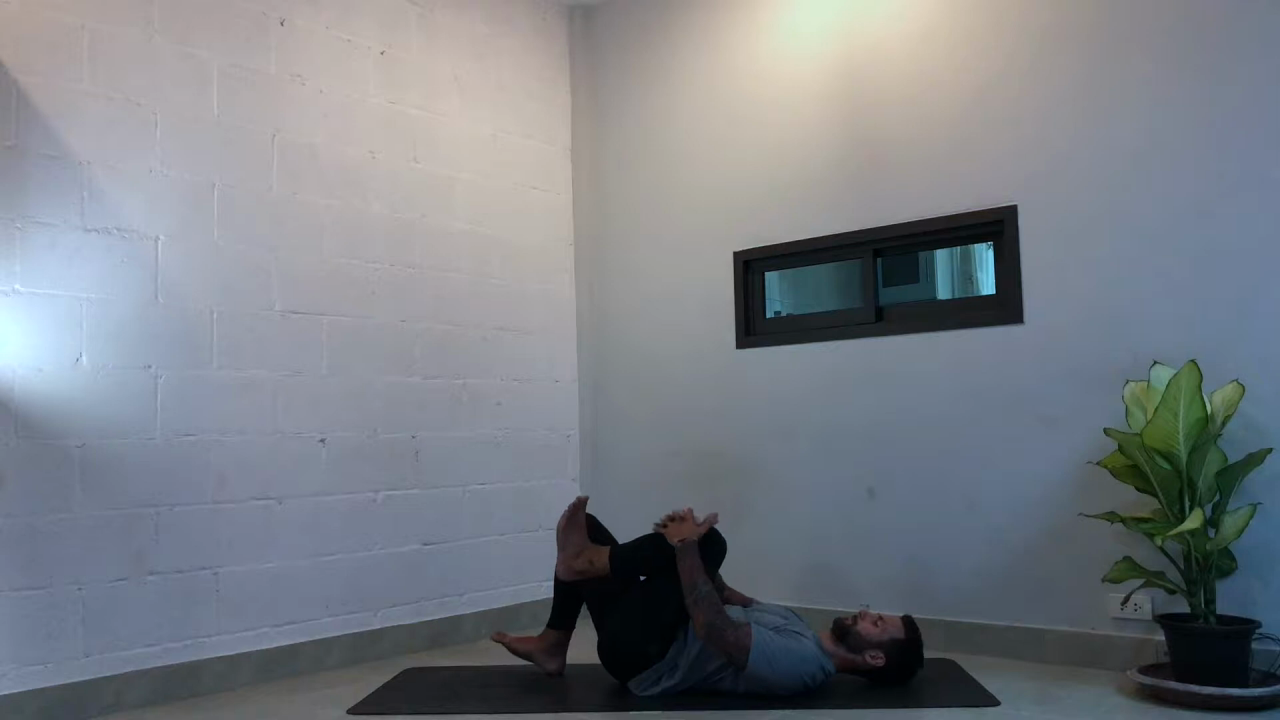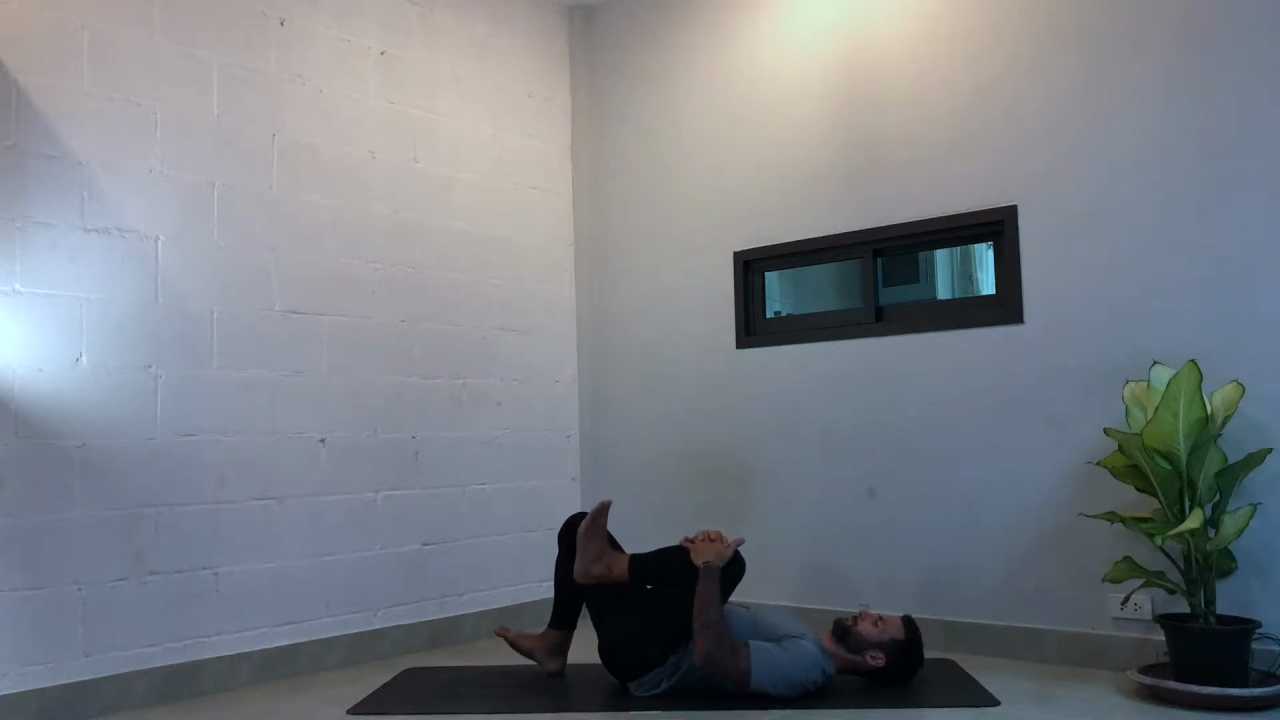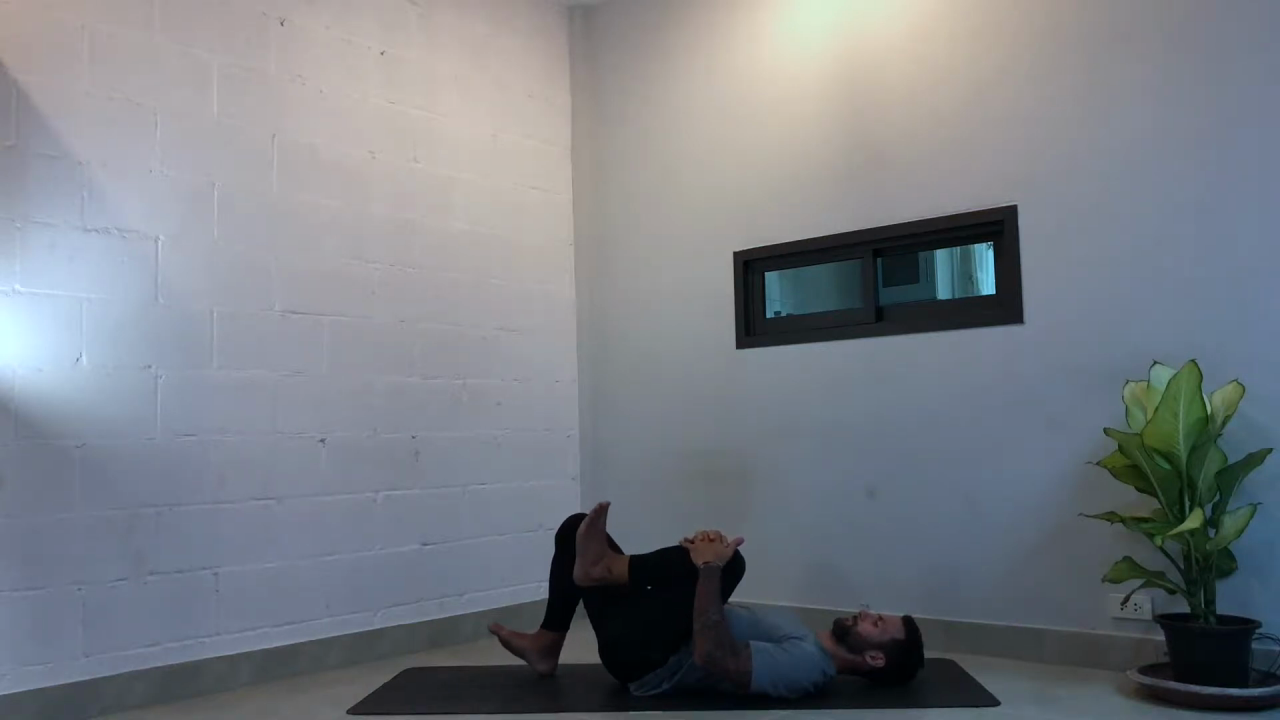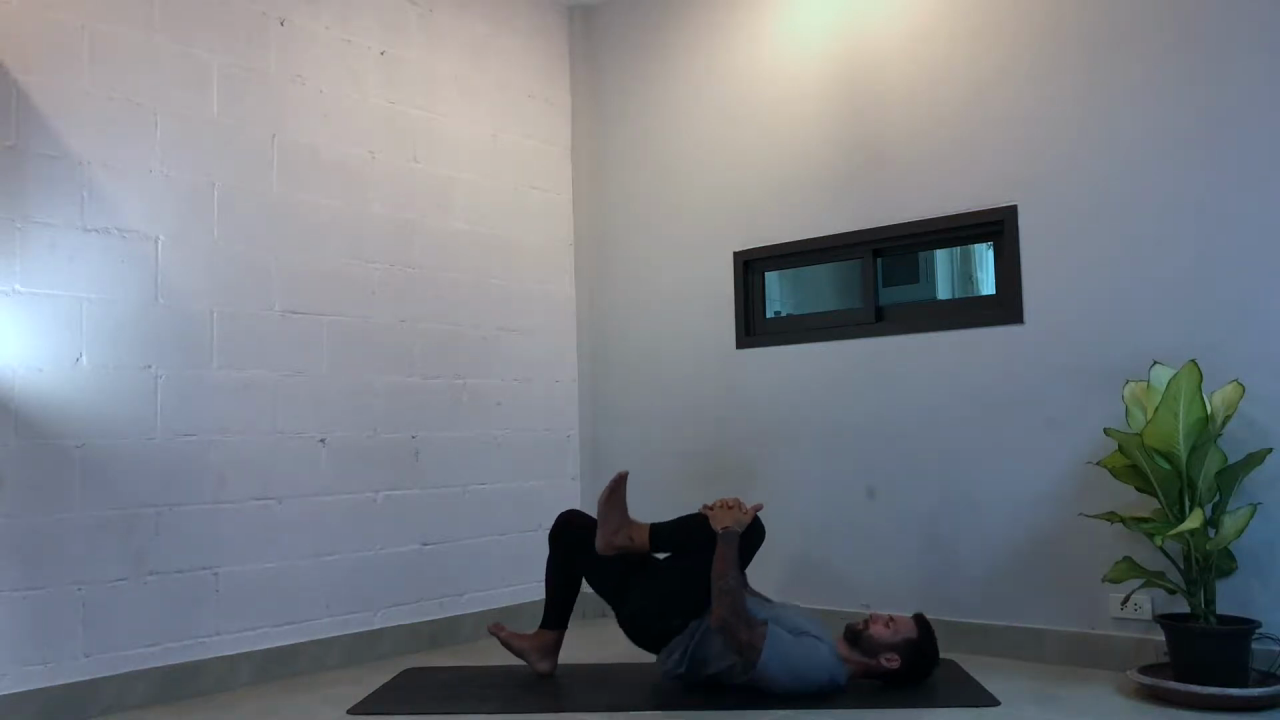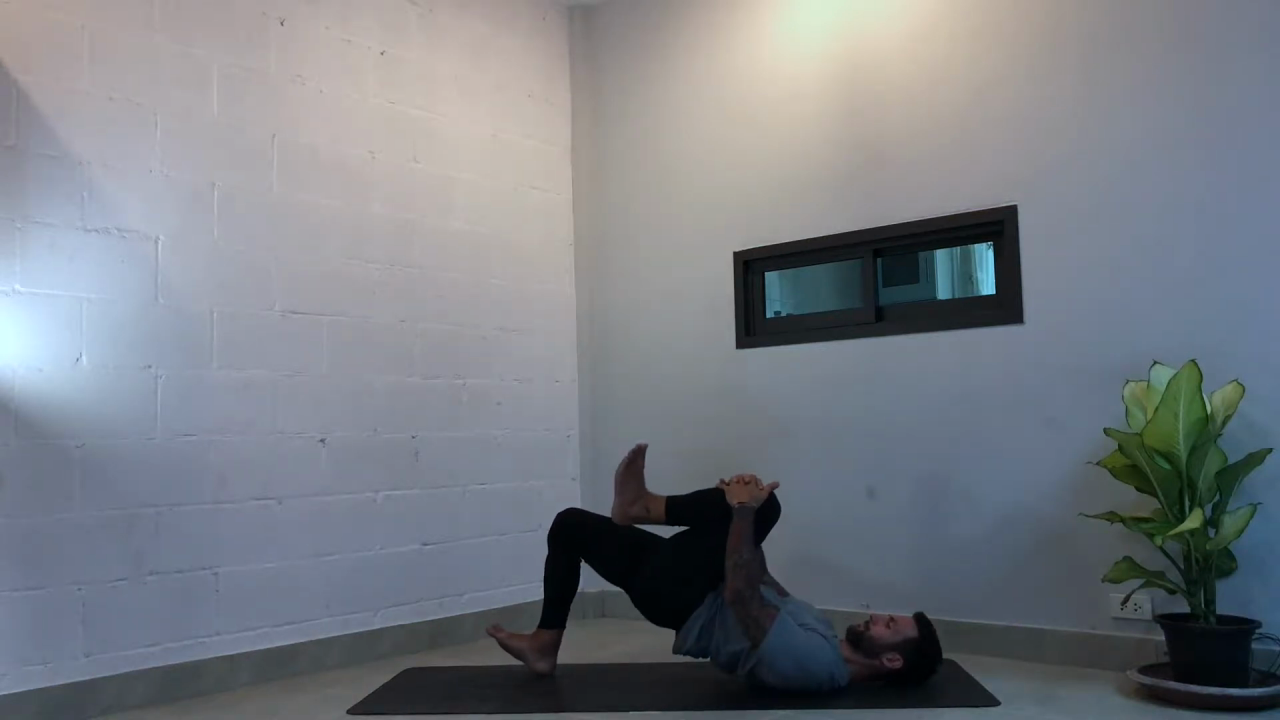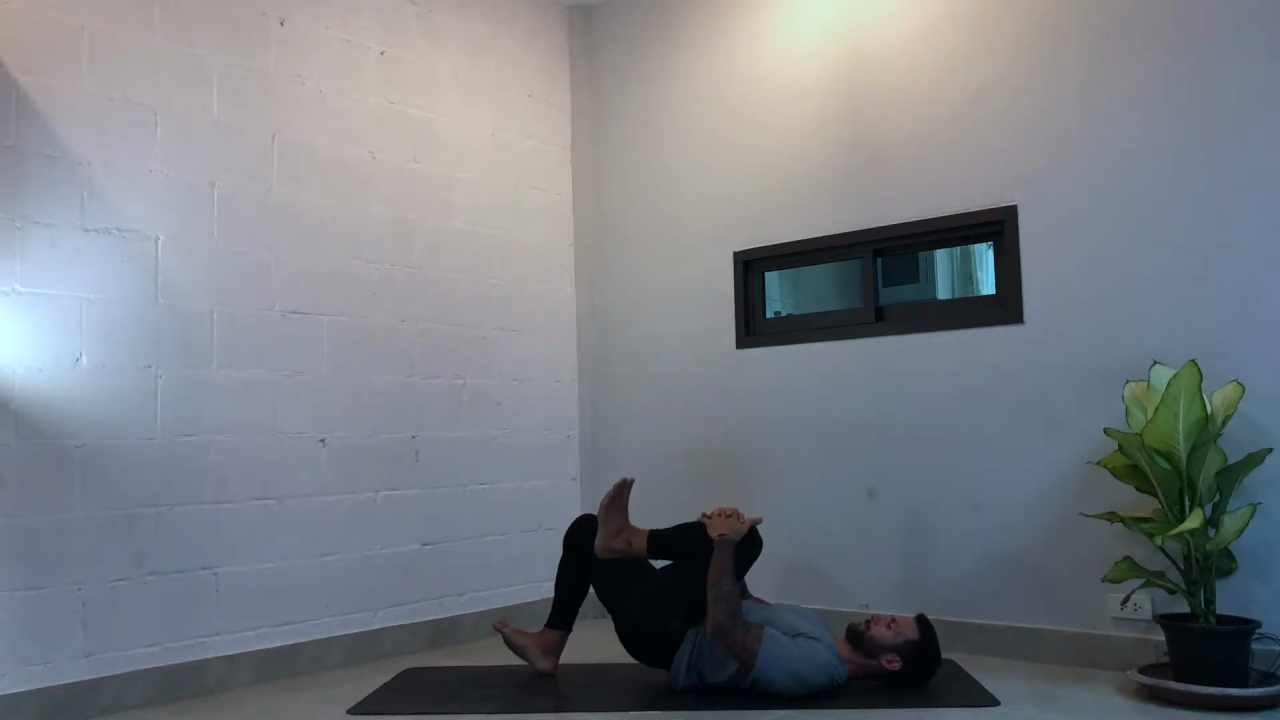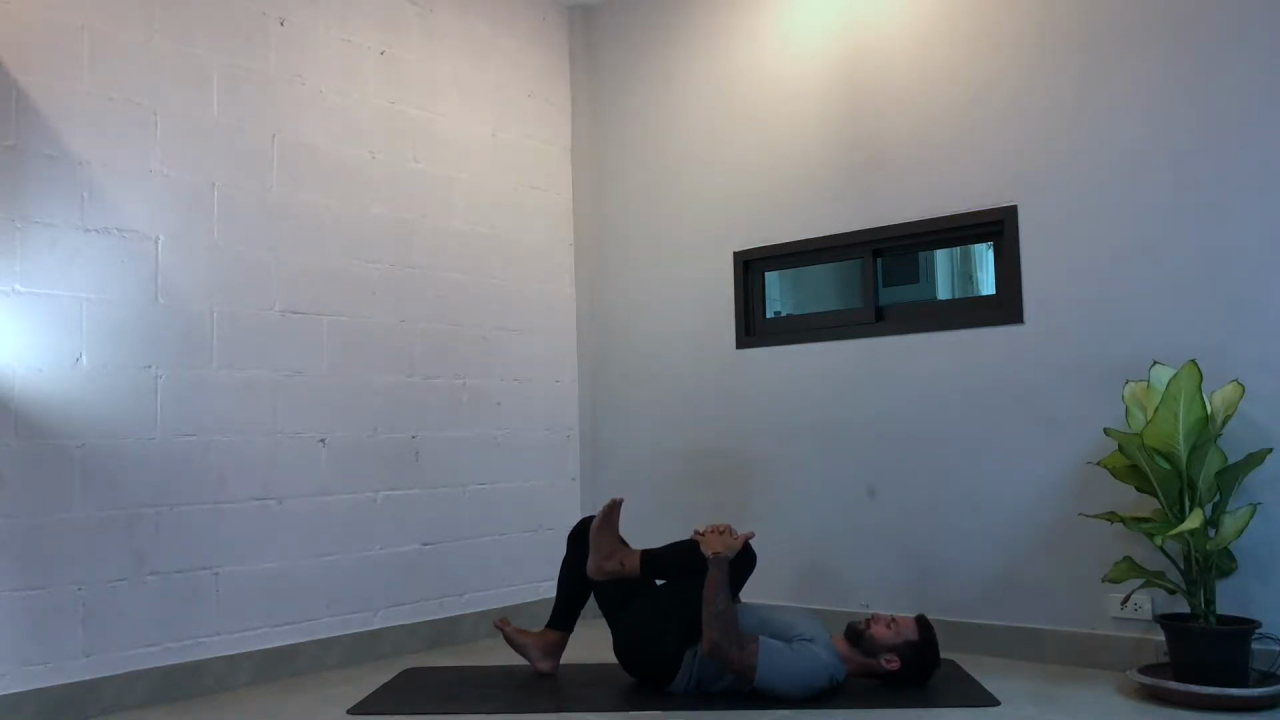
dt=0.7s
person 1, frame 1
left shoulder: (802, 661)
right shoulder: (799, 633)
left elbow: (713, 627)
right elbow: (723, 596)
left wrist: (684, 545)
right wrist: (687, 540)
left hip: (640, 656)
right hip: (644, 638)
left knee: (707, 542)
right knee: (584, 528)
left ankle: (586, 561)
right ankle: (552, 645)
person 1, frame 2
left shoulder: (806, 665)
right shoulder: (802, 640)
left elbow: (711, 654)
right elbow: (716, 619)
left wrist: (708, 569)
right wrist: (707, 564)
left hip: (640, 657)
right hip: (644, 633)
left knee: (727, 563)
right knee: (578, 527)
left ankle: (605, 566)
right ankle: (554, 644)
person 1, frame 3
left shoulder: (807, 664)
right shoulder: (802, 640)
left elbow: (712, 655)
right elbow: (712, 621)
left wrist: (710, 569)
right wrist: (709, 561)
left hip: (639, 654)
right hip: (646, 632)
left knee: (727, 565)
right knee: (576, 528)
left ankle: (606, 568)
right ankle: (547, 645)
person 1, frame 4
left shoulder: (815, 668)
right shoulder: (818, 644)
left elbow: (728, 623)
right elbow: (749, 604)
left wrist: (727, 537)
right wrist: (727, 533)
left hip: (664, 622)
right hip: (676, 612)
left knee: (747, 528)
right knee: (569, 525)
left ankle: (624, 537)
right ankle: (546, 646)
person 1, frame 5
left shoulder: (815, 664)
right shoulder: (824, 642)
left elbow: (741, 596)
right elbow: (764, 585)
left wrist: (743, 511)
right wrist: (746, 511)
left hip: (679, 597)
right hip: (695, 590)
left knee: (762, 506)
right knee: (568, 525)
left ankle: (641, 506)
right ankle: (545, 645)
person 1, frame 6
left shoulder: (816, 667)
right shoulder: (819, 638)
left elbow: (723, 626)
right elbow: (741, 602)
left wrist: (724, 544)
right wrist: (725, 543)
left hip: (661, 634)
right hip: (670, 622)
left knee: (744, 538)
right knee: (583, 529)
left ankle: (626, 541)
right ankle: (550, 646)
person 1, frame 7
left shoulder: (815, 667)
right shoulder: (817, 639)
left elbow: (720, 645)
left wrist: (718, 561)
right wrist: (719, 557)
left hip: (657, 651)
right hip: (665, 635)
left knee: (737, 557)
right knee: (586, 532)
left ankle: (618, 562)
right ankle: (550, 646)
